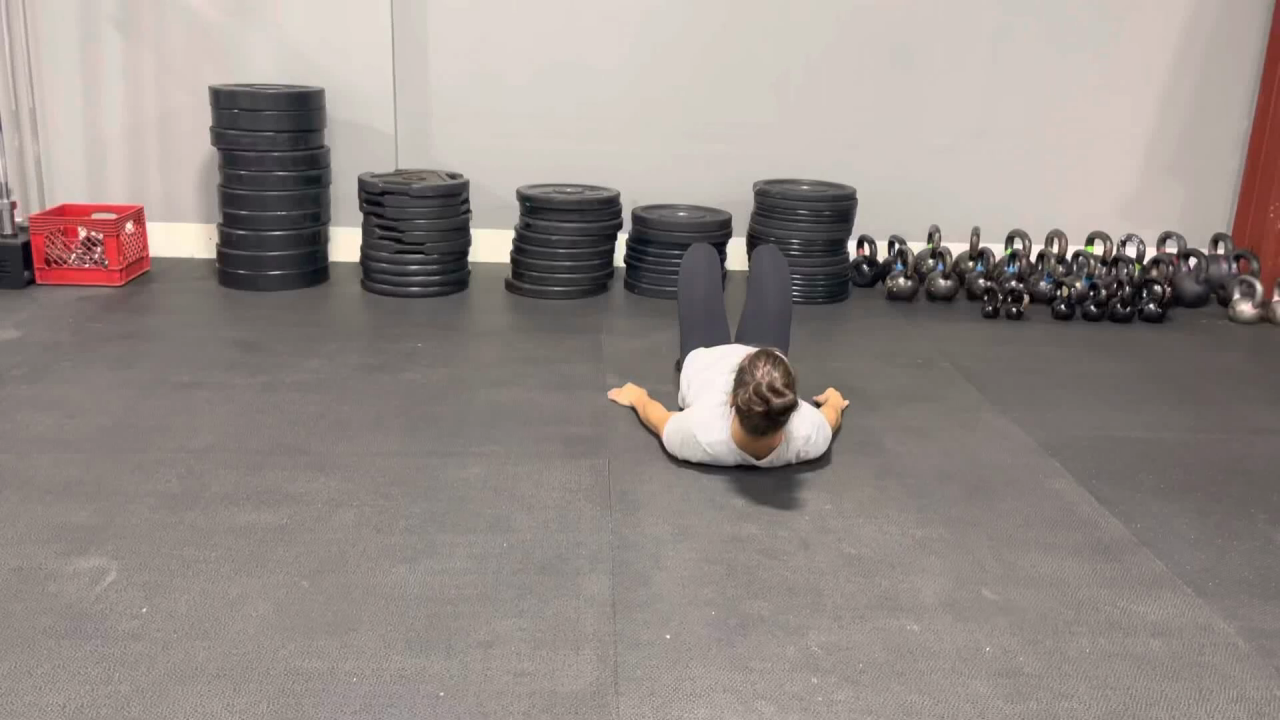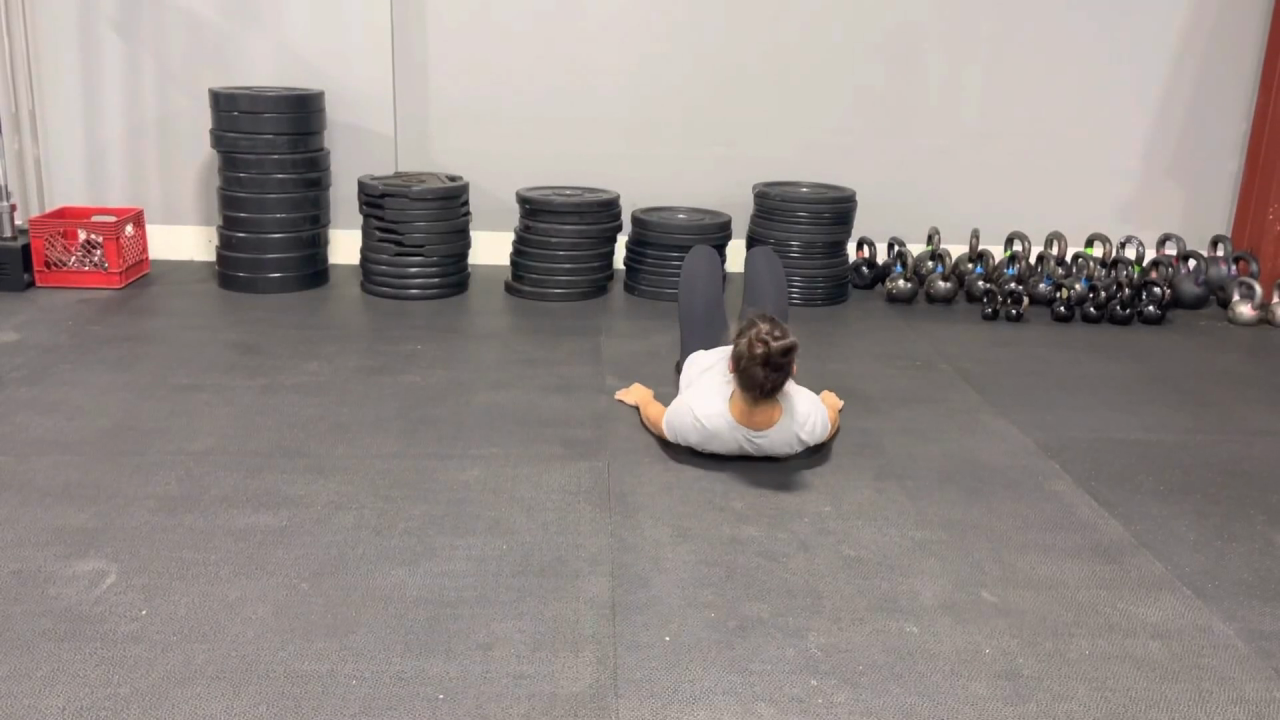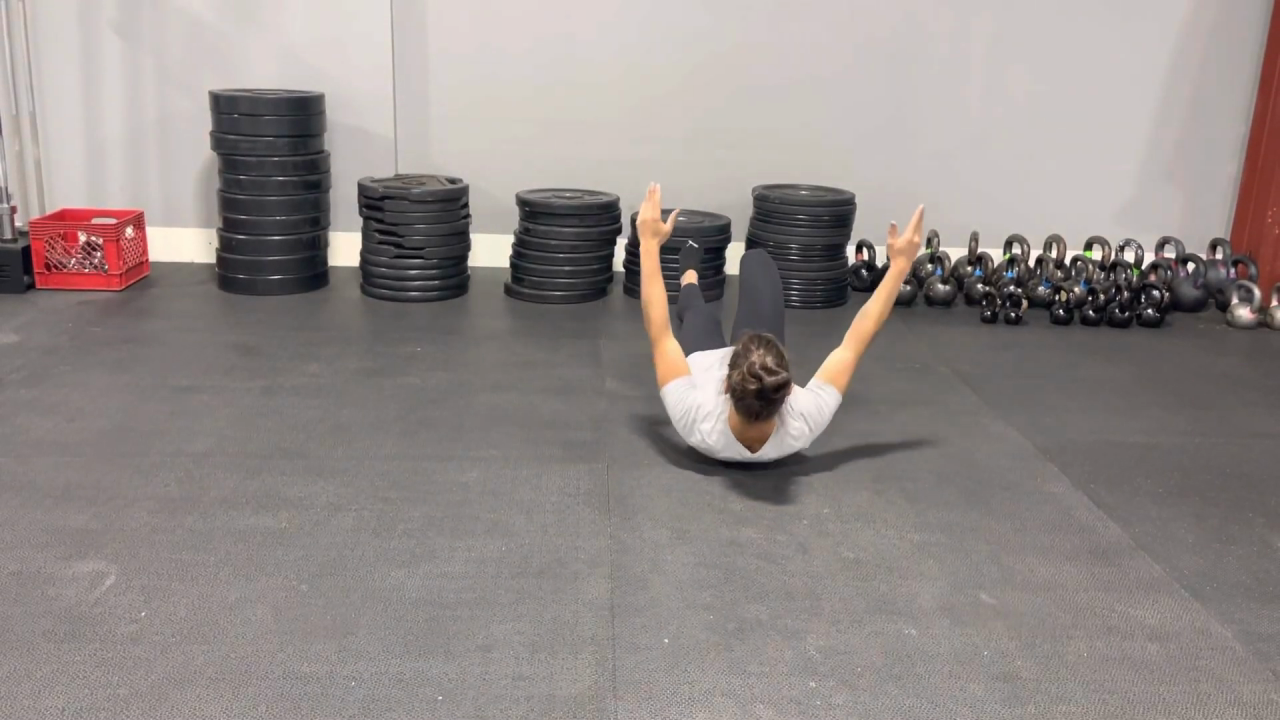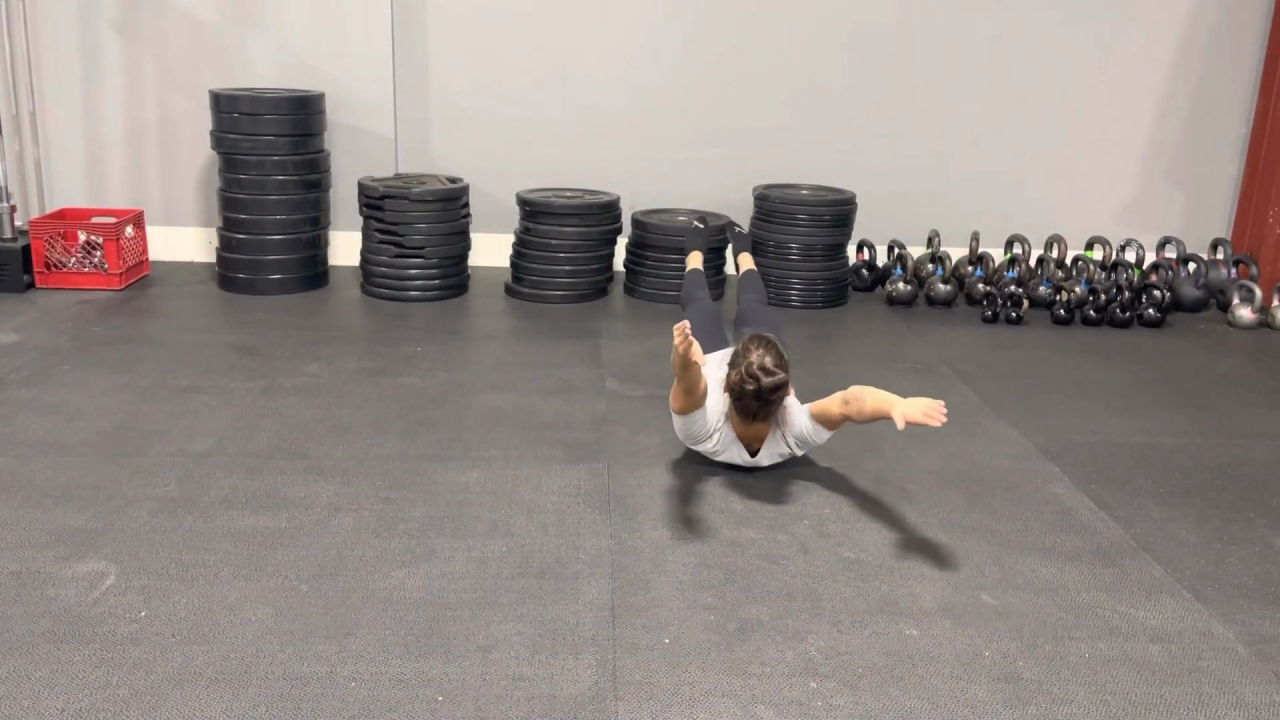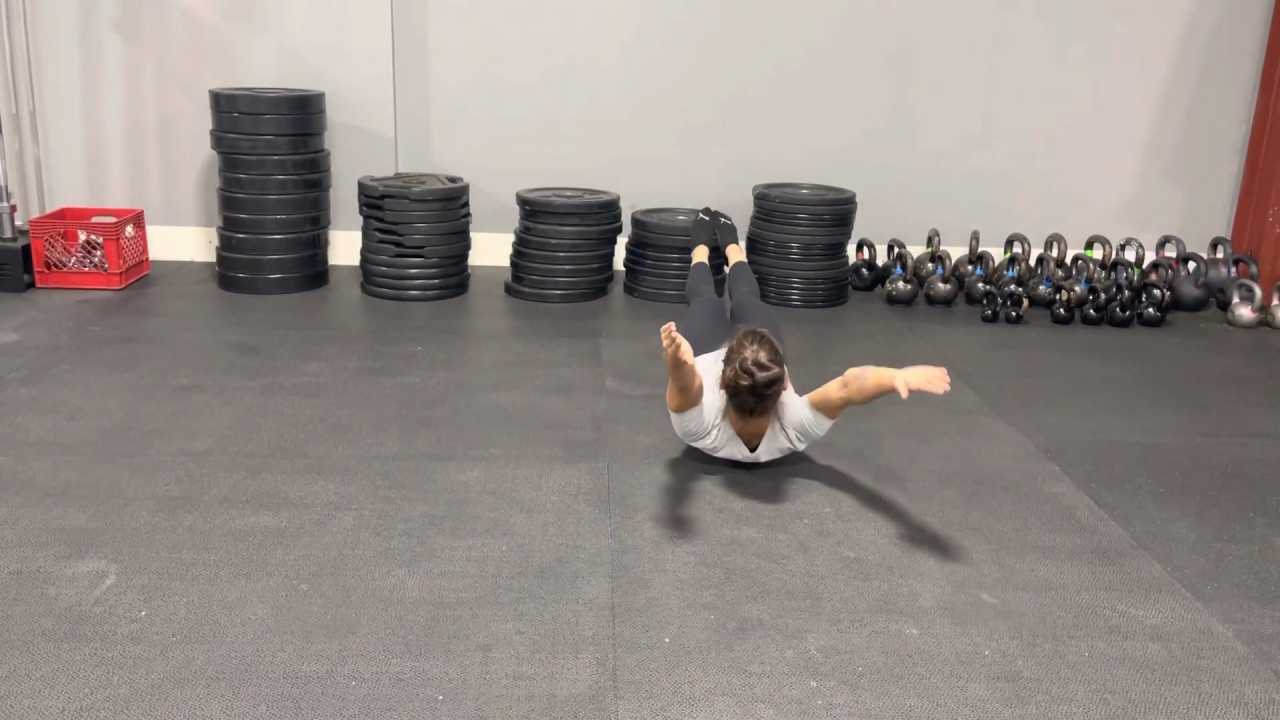
dt=1s
person 1, frame 1
left shoulder: (698, 437)
right shoulder: (809, 440)
left elbow: (658, 419)
left wrist: (636, 397)
right wrist: (834, 401)
left knee: (701, 253)
right knee: (767, 255)
person 1, frame 2
left shoulder: (694, 413)
right shoulder: (808, 419)
left elbow: (658, 425)
left wrist: (641, 397)
right wrist: (829, 404)
left knee: (702, 256)
right knee: (761, 257)
person 1, frame 3
left shoulder: (700, 427)
right shoulder: (800, 429)
left elbow: (660, 336)
right elbow: (855, 344)
left wrist: (649, 243)
right wrist: (899, 264)
right knee: (756, 261)
left ankle: (689, 282)
person 1, frame 4
left shoulder: (703, 431)
right shoulder: (793, 434)
left elbow: (688, 383)
right elbow: (848, 402)
left wrist: (684, 359)
right wrist: (899, 404)
left knee: (700, 306)
right knee: (753, 306)
left ankle: (695, 253)
right ankle: (743, 254)
person 1, frame 5
left shoulder: (702, 428)
right shoulder: (791, 430)
left elbow: (684, 383)
right elbow: (847, 387)
left wrist: (676, 360)
right wrist: (900, 376)
left knee: (705, 301)
right knee: (747, 299)
left ankle: (702, 246)
right ankle: (730, 245)
